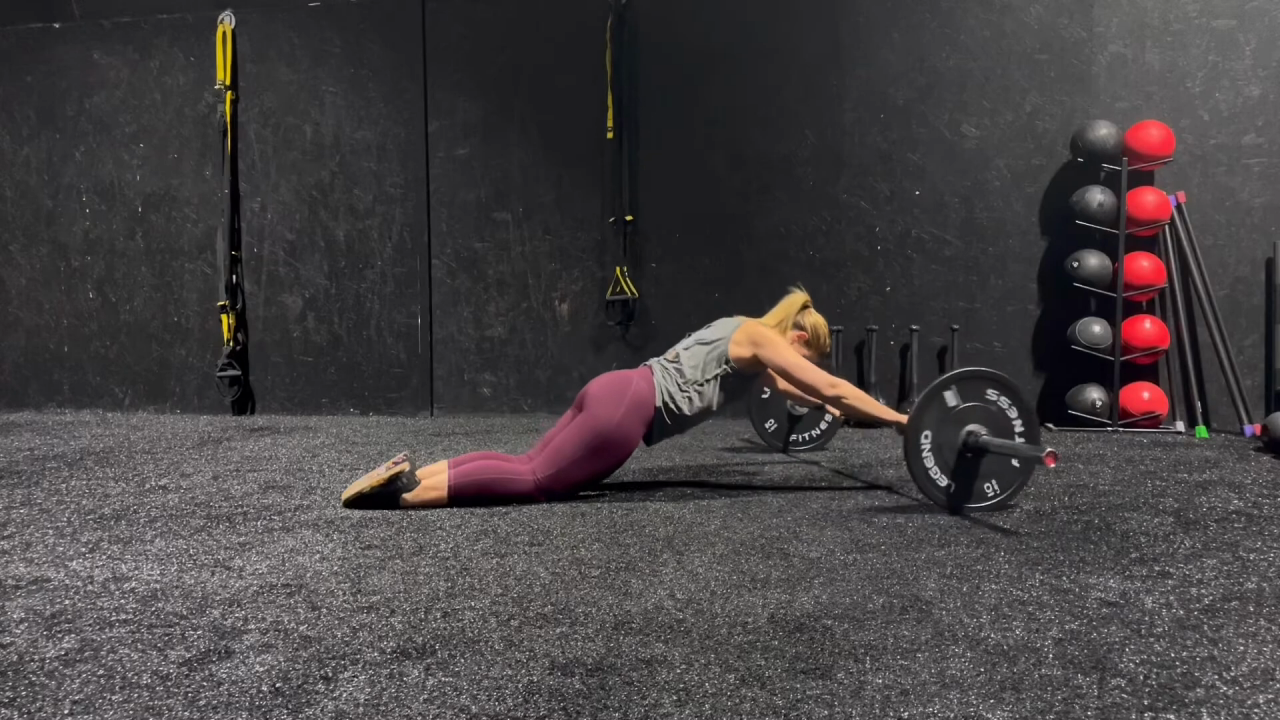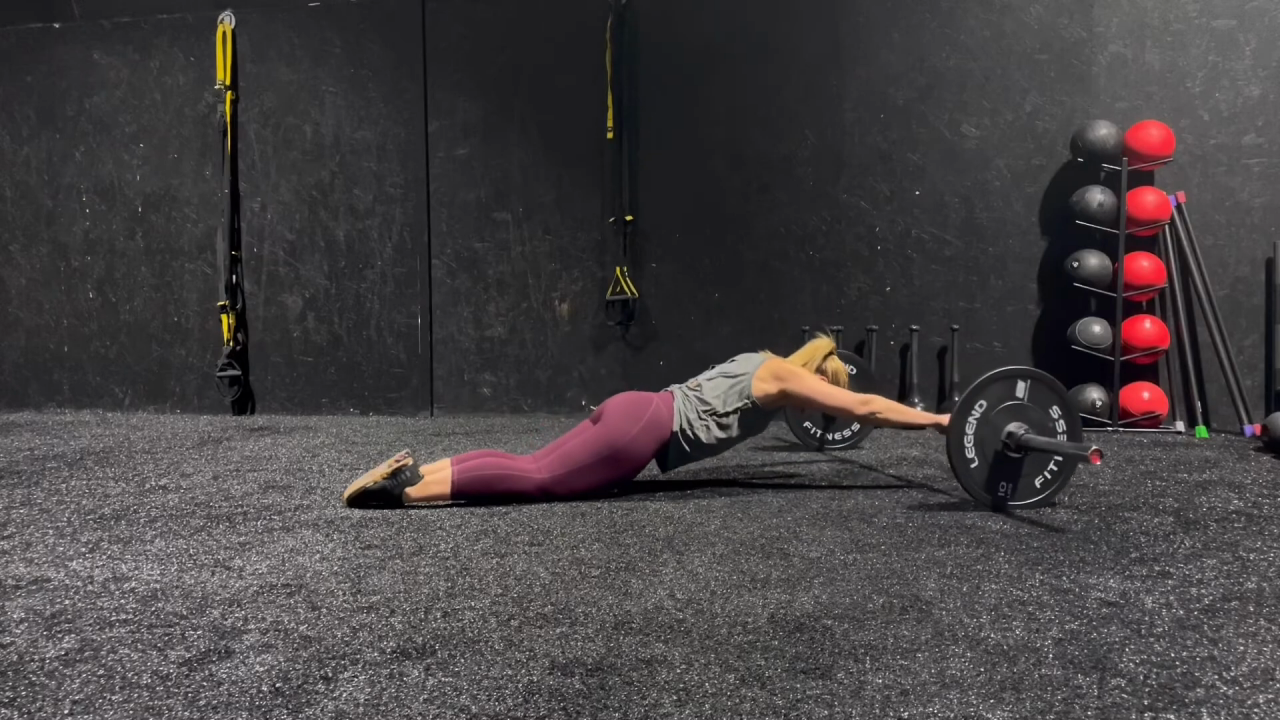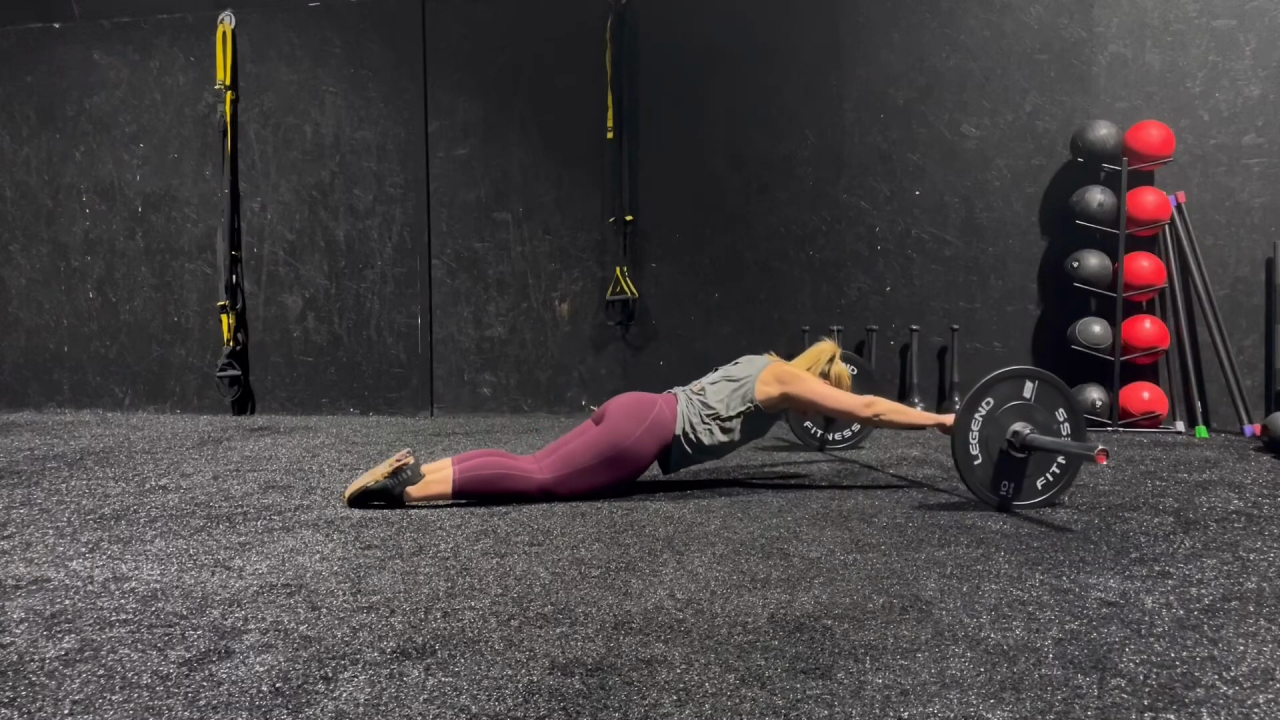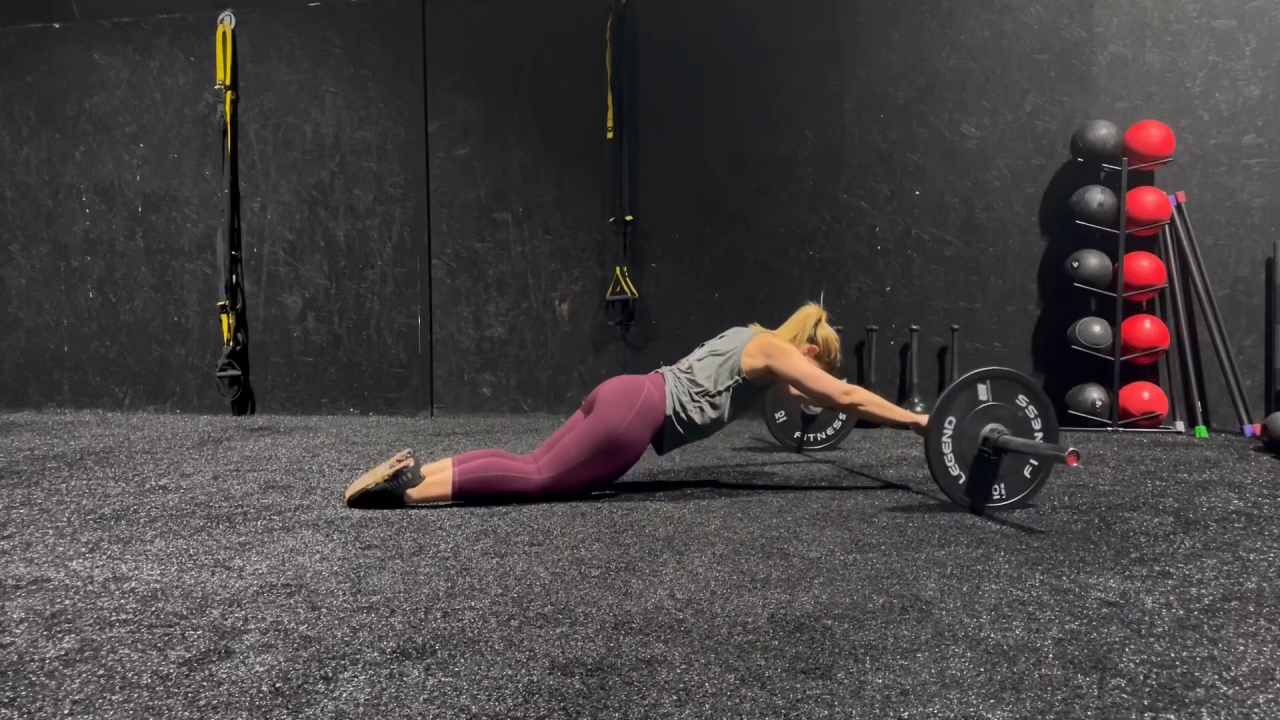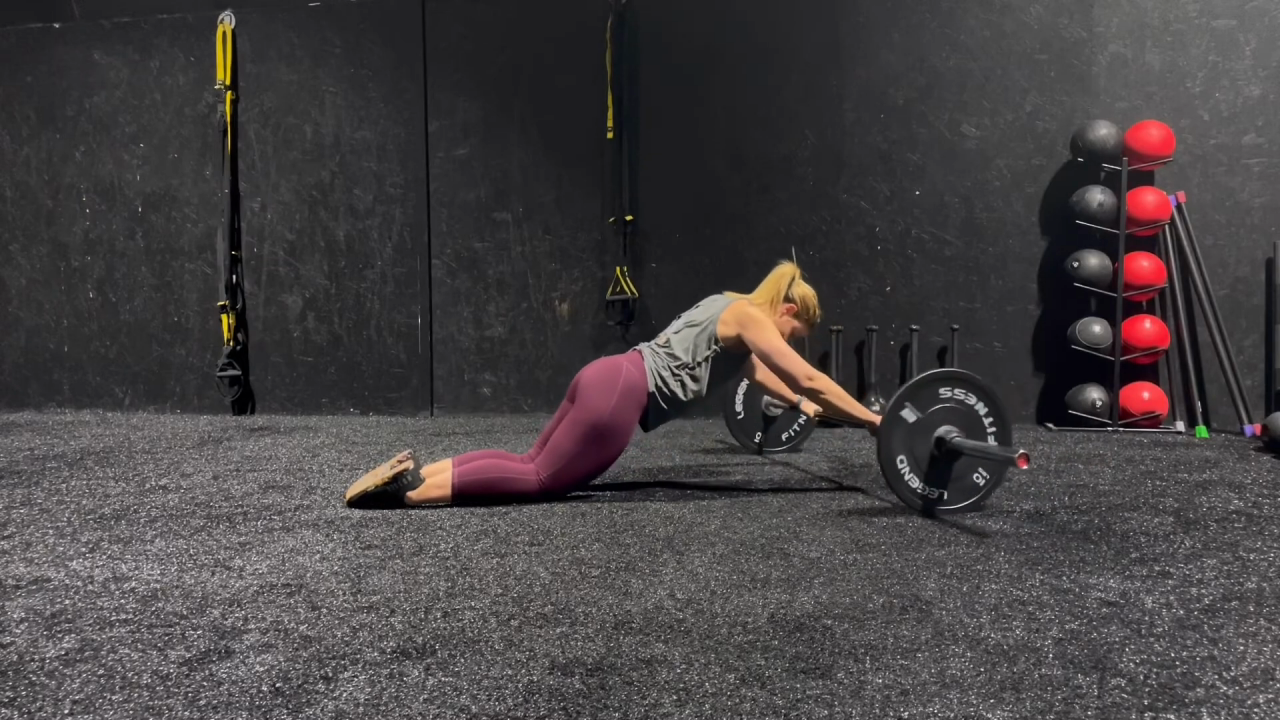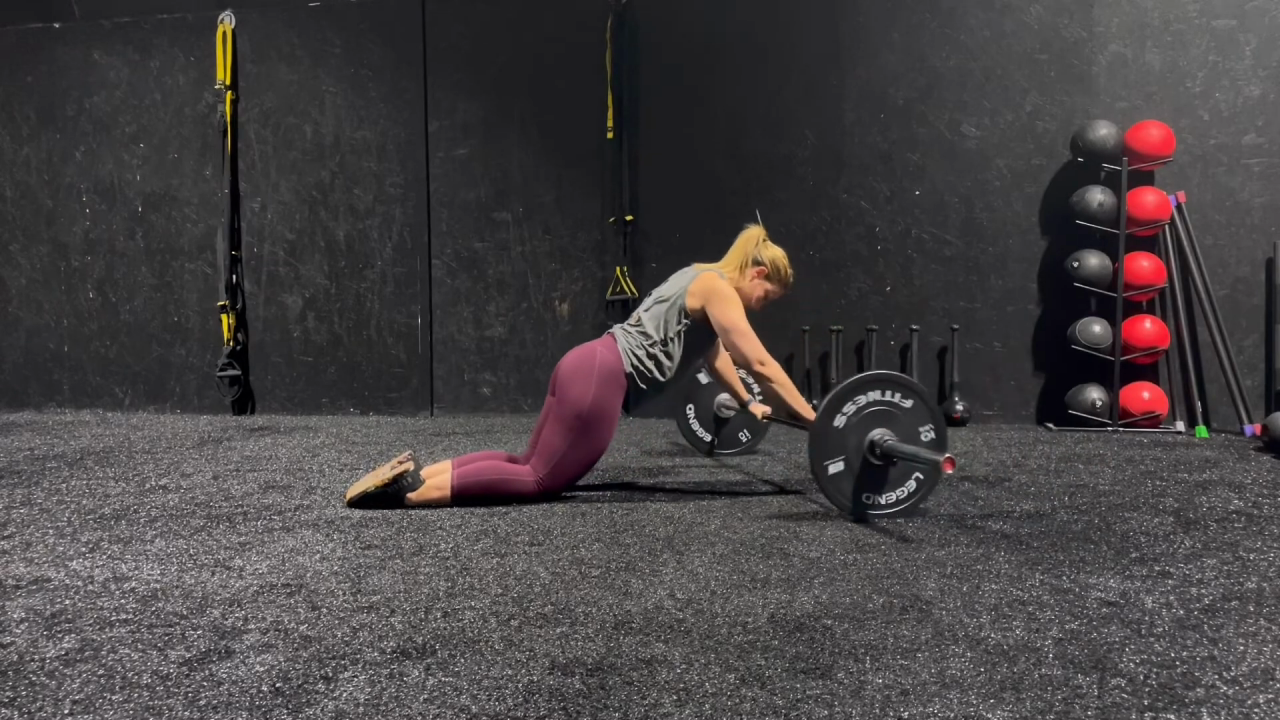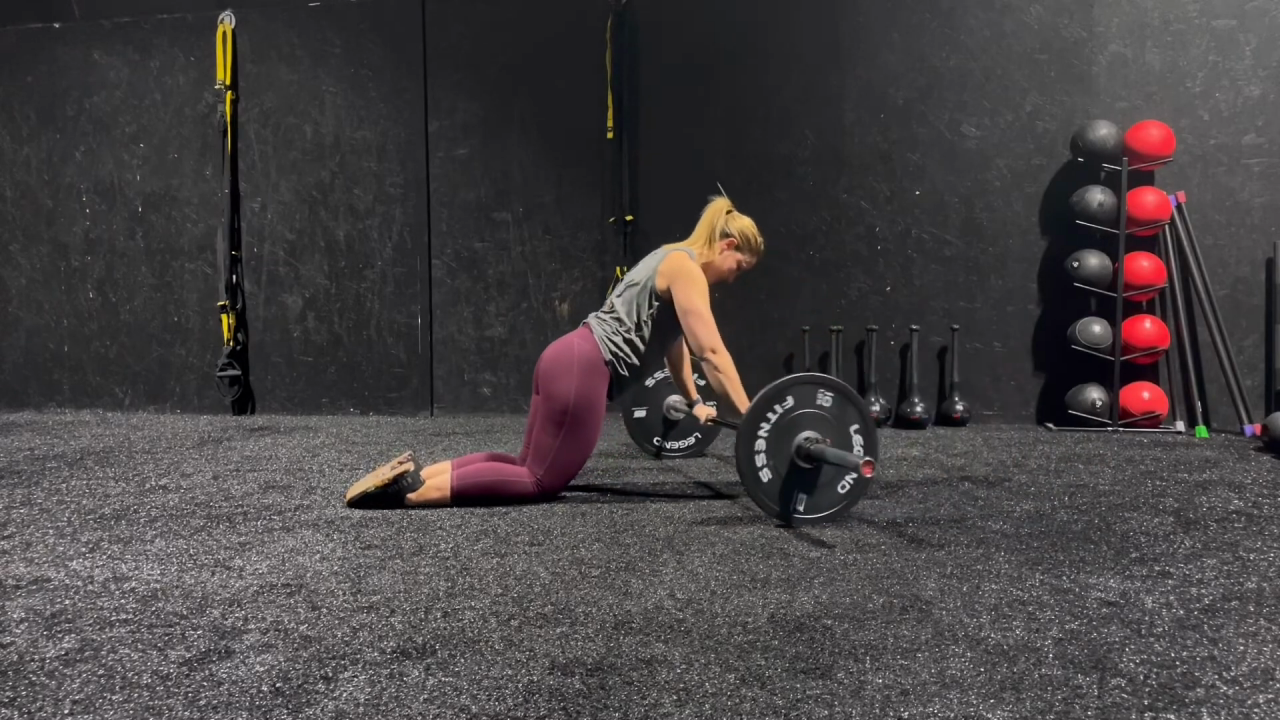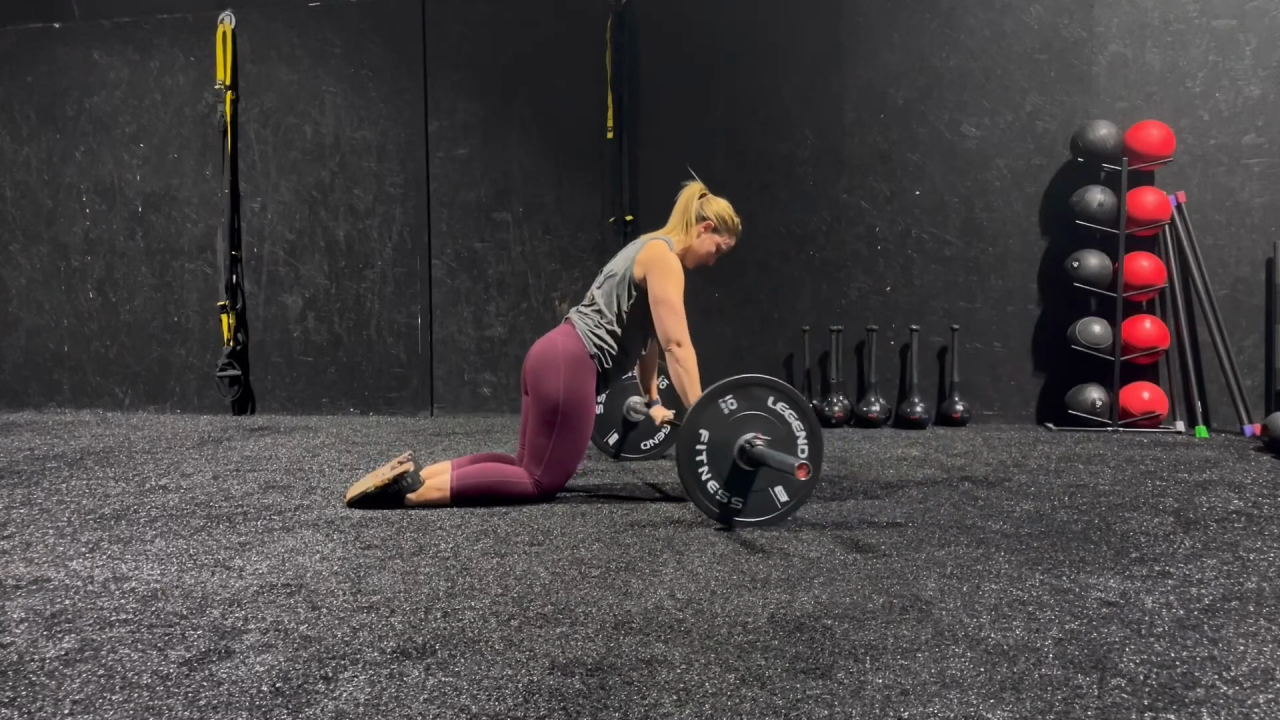
dt=0.4s
person 1, frame 1
left shoulder: (746, 335)
right shoulder: (763, 337)
left elbow: (779, 382)
right elbow: (831, 386)
left wrist: (829, 410)
right wrist: (899, 421)
left hip: (613, 394)
right hip: (628, 406)
left knee: (529, 468)
right knee: (535, 480)
left ankle: (411, 473)
right ankle: (407, 490)
person 1, frame 2
left shoulder: (765, 363)
right shoulder: (785, 376)
left elbow: (850, 406)
right elbow: (862, 406)
left wrist: (901, 414)
right wrist: (936, 422)
left hip: (631, 414)
right hip: (644, 427)
left knee: (531, 465)
right knee: (536, 478)
left ankle: (414, 469)
right ankle: (407, 486)
person 1, frame 3
left shoulder: (768, 365)
right shoulder: (787, 381)
left elbow: (852, 403)
right elbow: (865, 407)
right wrist: (938, 420)
left hip: (633, 412)
right hip: (646, 428)
left knee: (534, 467)
right knee: (537, 478)
left ankle: (415, 468)
right ankle: (409, 487)
person 1, frame 4
left shoulder: (754, 339)
right shoulder: (773, 351)
left elbow: (821, 395)
right elbow: (846, 394)
left wrist: (830, 405)
right wrist: (915, 420)
left hip: (623, 397)
right hip: (638, 412)
left knee: (531, 466)
right knee: (538, 479)
left ankle: (415, 470)
right ankle: (411, 487)
person 1, frame 5
left shoulder: (733, 306)
right shoulder: (752, 317)
left elbow: (756, 371)
right elbow: (809, 377)
left wrist: (799, 404)
right wrist: (871, 419)
left hip: (605, 379)
right hip: (621, 393)
left knee: (532, 466)
right knee: (538, 480)
left ankle: (415, 470)
right ankle: (412, 488)
person 1, frame 6
left shoulder: (703, 278)
right shoulder: (719, 289)
left elbow: (716, 354)
right elbow: (761, 363)
left wrist: (748, 402)
right wrist: (813, 419)
left hip: (586, 367)
right hip: (601, 378)
left knee: (531, 467)
right knee: (540, 481)
left ankle: (417, 472)
right ankle: (413, 489)
person 1, frame 7
left shoulder: (674, 259)
right shoulder: (687, 269)
left elbow: (676, 341)
right elbow: (712, 352)
left wrist: (694, 402)
right wrist: (750, 418)
left hip: (571, 361)
right hip: (583, 369)
left knee: (530, 469)
right knee: (541, 483)
left ankle: (416, 472)
right ankle: (412, 488)
person 1, frame 8
left shoulder: (653, 250)
right shoulder: (664, 258)
left elbow: (647, 336)
right elbow: (677, 345)
left wrist: (652, 400)
left hip: (556, 357)
right hip: (570, 364)
left knee: (531, 469)
right knee: (542, 483)
left ankle: (417, 472)
right ankle: (413, 489)
